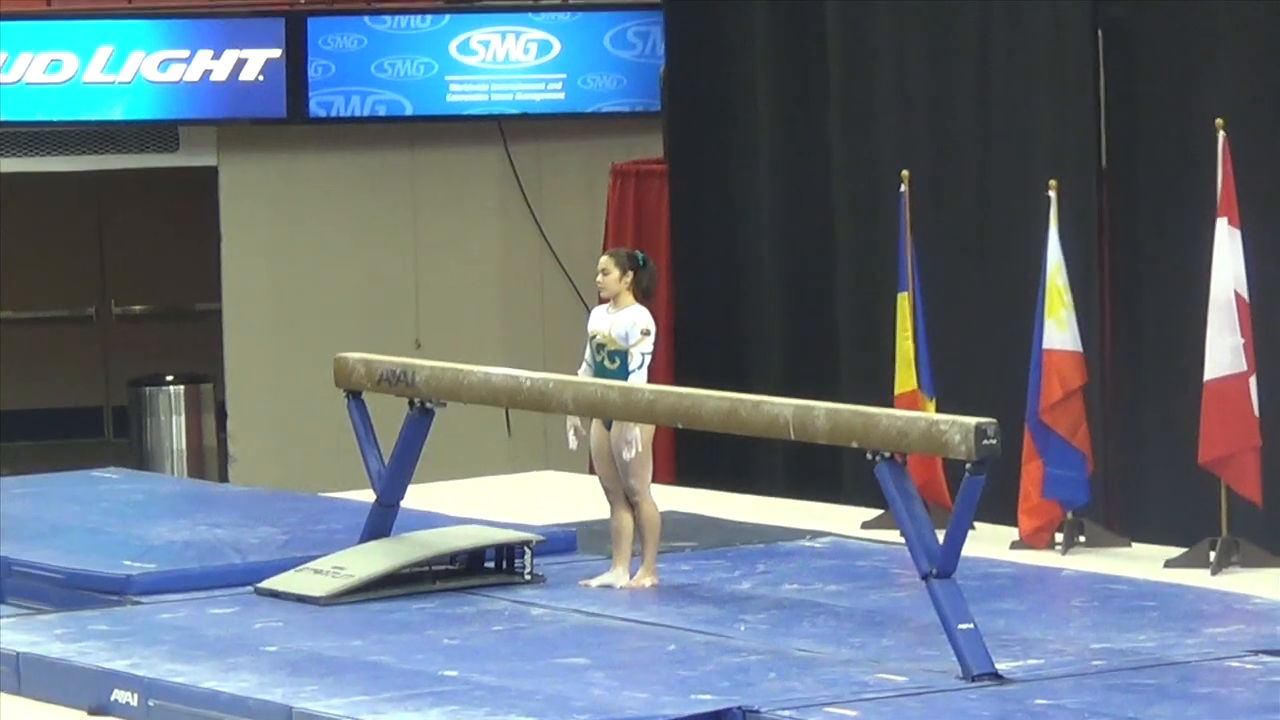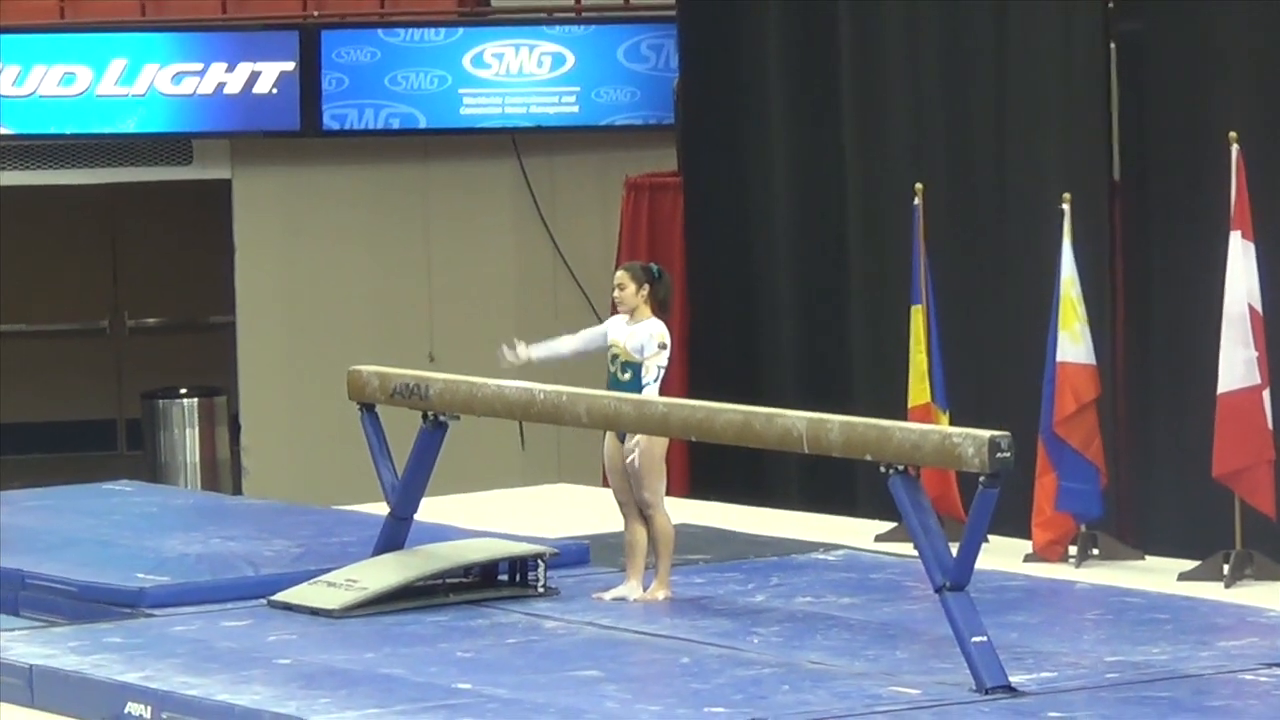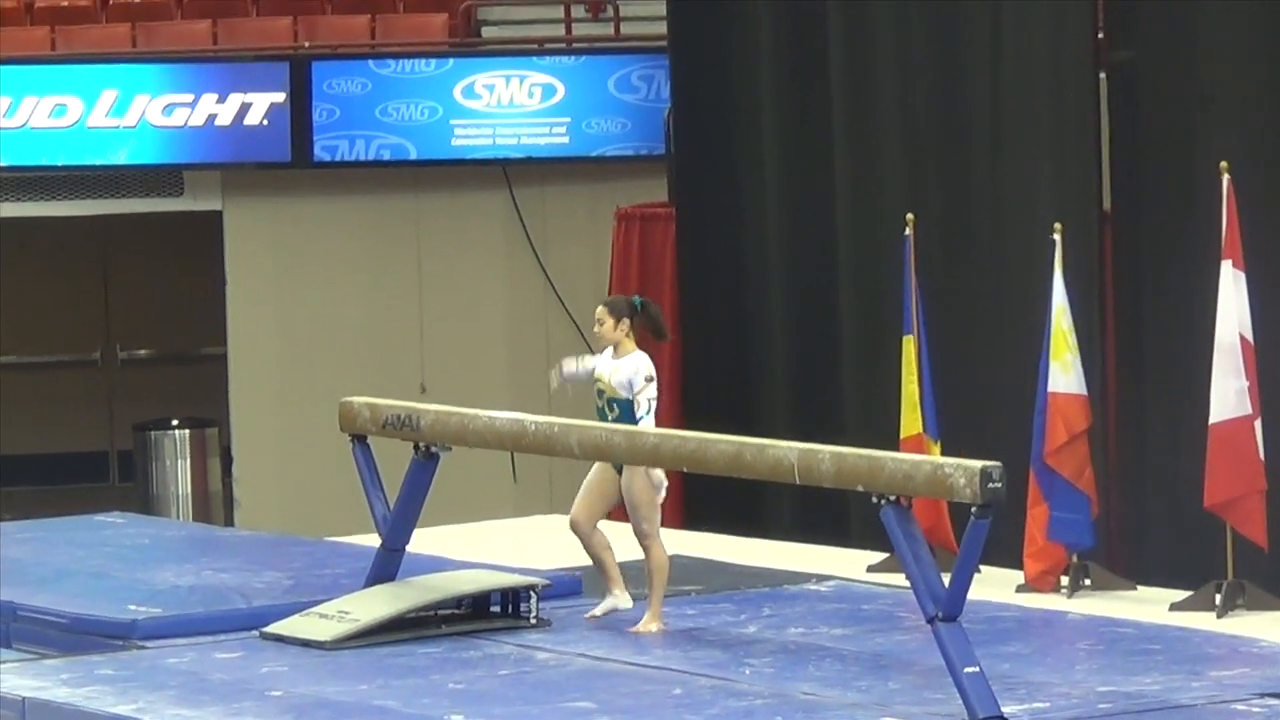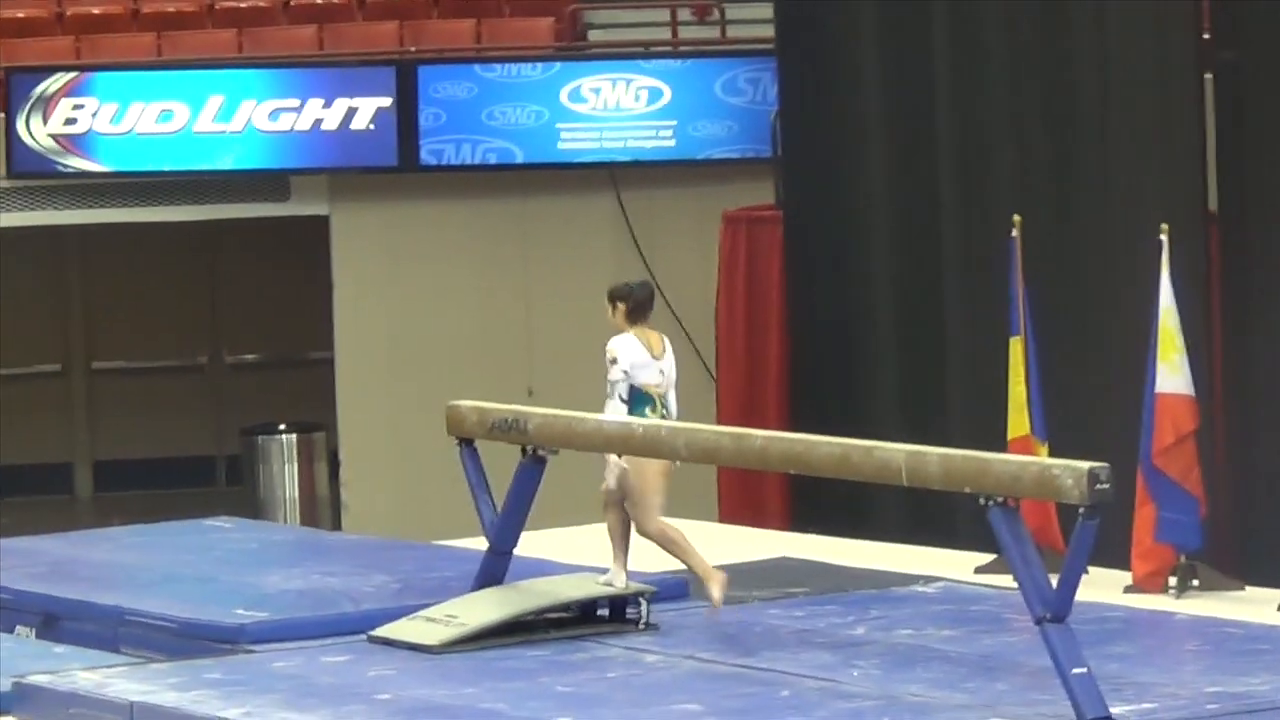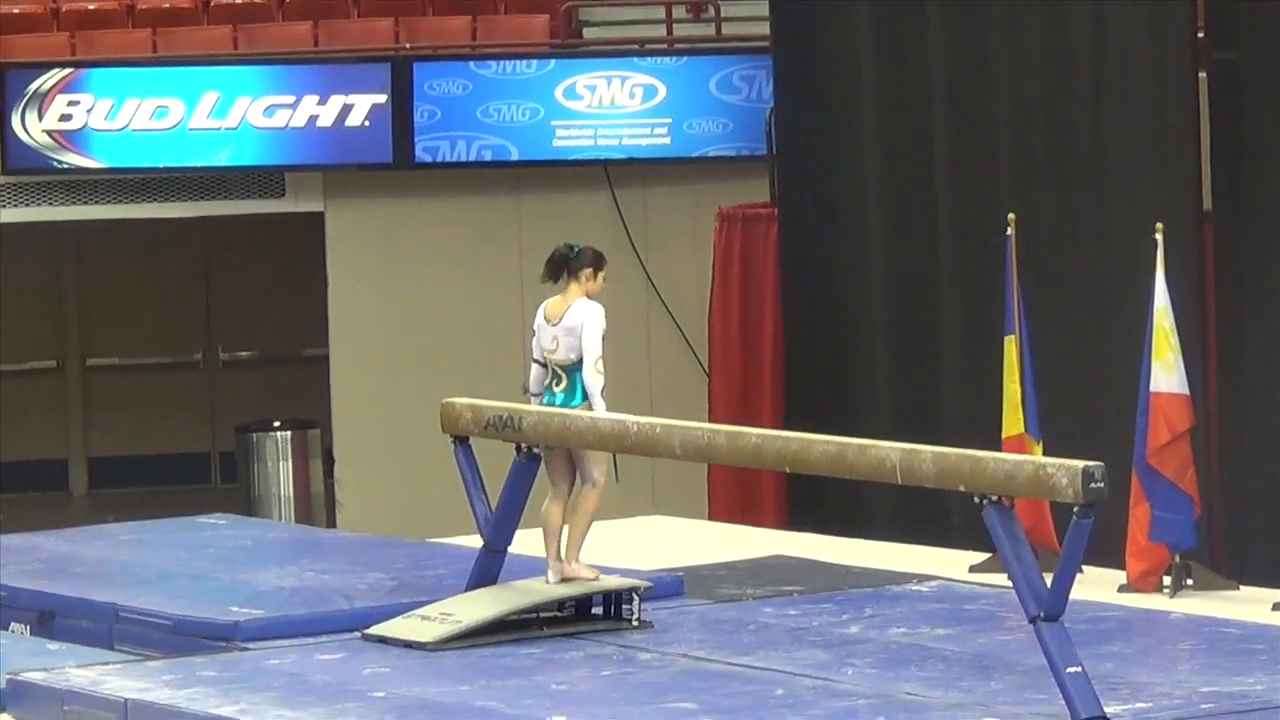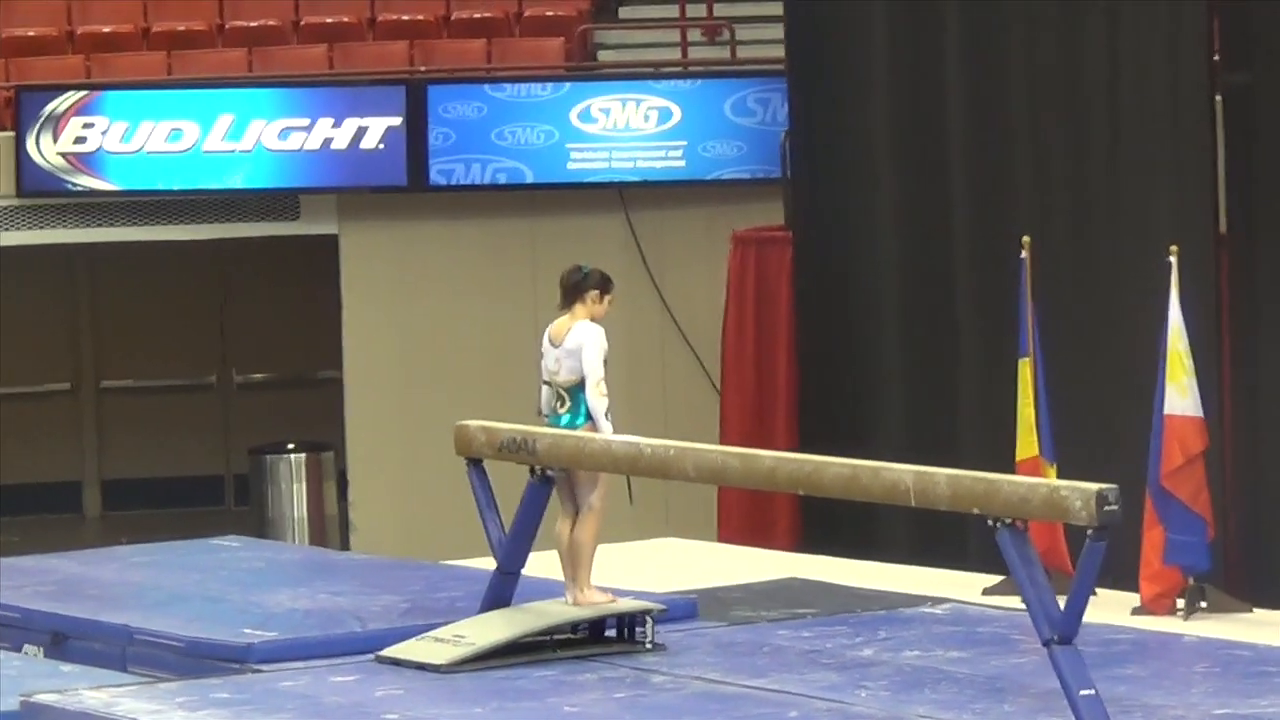
dt=0.7s
person 1, frame 1
left shoulder: (639, 318)
right shoulder: (597, 314)
left elbow: (638, 372)
right elbow: (587, 365)
left wrist: (631, 420)
right wrist: (575, 410)
right hip: (602, 412)
left knee: (637, 493)
right knee: (614, 495)
left ankle: (648, 570)
right ankle: (619, 569)
person 1, frame 2
left shoulder: (656, 332)
right shoulder: (615, 325)
left elbow: (650, 385)
right elbow: (575, 342)
left wrist: (640, 431)
right wrist: (531, 353)
right hip: (616, 425)
left knee: (651, 506)
right knee: (629, 508)
left ankle: (662, 583)
right ankle: (632, 581)
person 1, frame 3
left shoulder: (640, 364)
right shoulder: (607, 356)
left elbow: (646, 418)
right elbow: (592, 366)
left wrist: (654, 467)
right wrist: (569, 368)
left knee: (647, 536)
right knee: (580, 520)
left ankle: (655, 615)
right ankle: (617, 592)
person 1, frame 4
left shoulder: (620, 346)
right shoulder: (663, 342)
left elbow: (617, 401)
left wrist: (613, 454)
left knee: (649, 522)
right knee: (614, 497)
left ankle: (709, 575)
right ankle: (618, 571)
person 1, frame 5
left shoulder: (544, 309)
right shoulder: (591, 310)
left elbow: (537, 366)
right elbow: (592, 366)
left wrist: (536, 408)
right wrist: (600, 411)
left hip: (551, 404)
right hip: (577, 405)
left knee: (559, 490)
right knee: (593, 482)
left ankle: (554, 565)
right ankle: (571, 562)
person 1, frame 6
left shoulder: (551, 331)
right shoulder: (590, 332)
right elbow: (595, 387)
right wrist: (607, 432)
left hip: (557, 425)
right hip: (581, 425)
left knee: (568, 511)
right knee: (590, 507)
left ankle: (573, 586)
right ankle: (583, 587)
